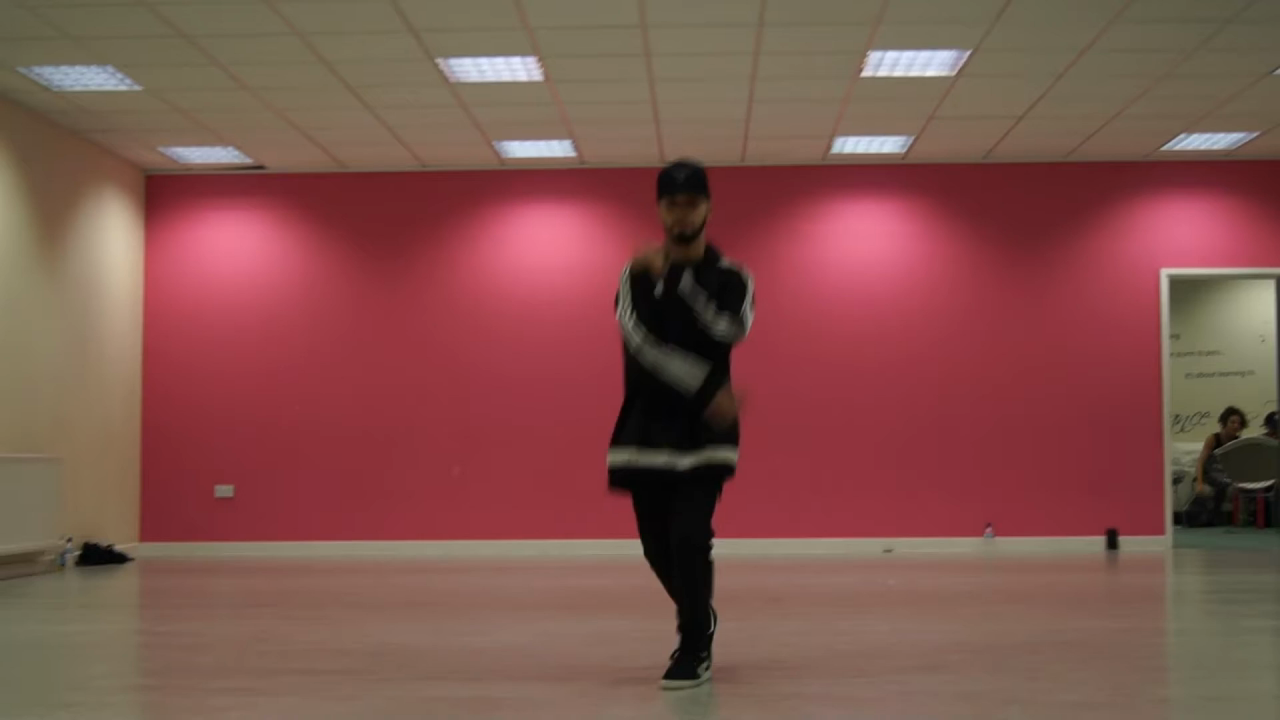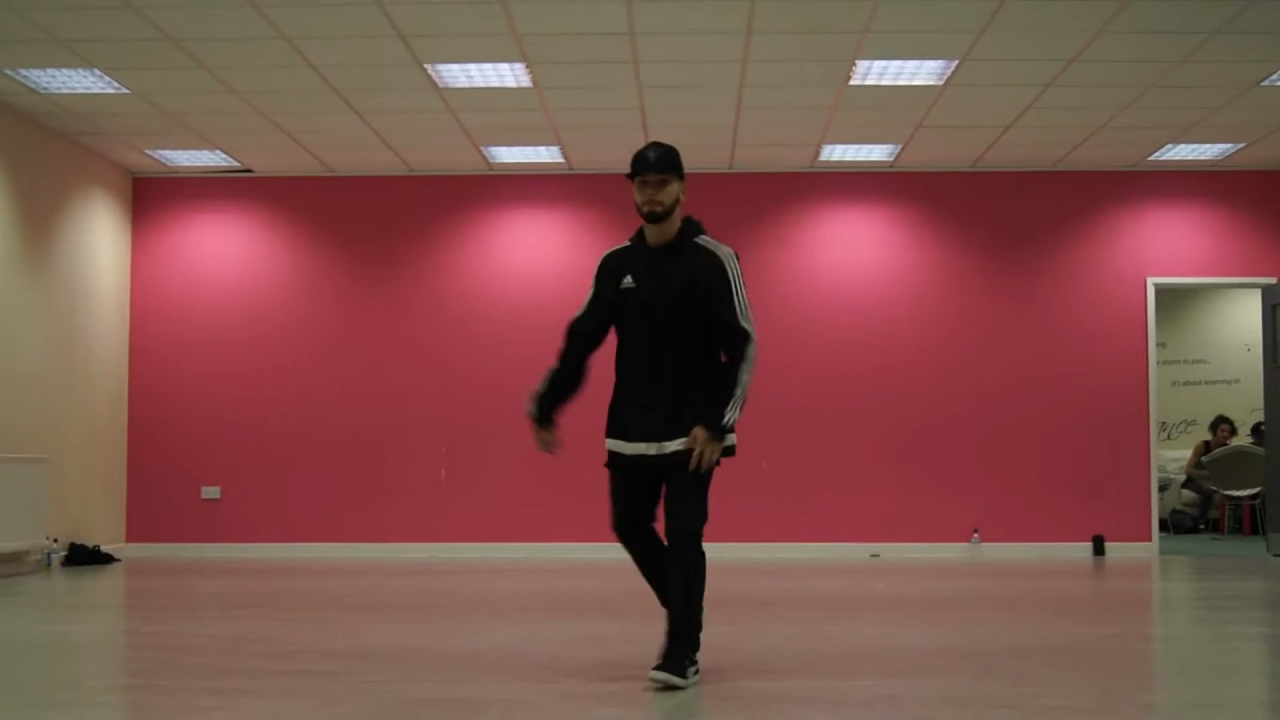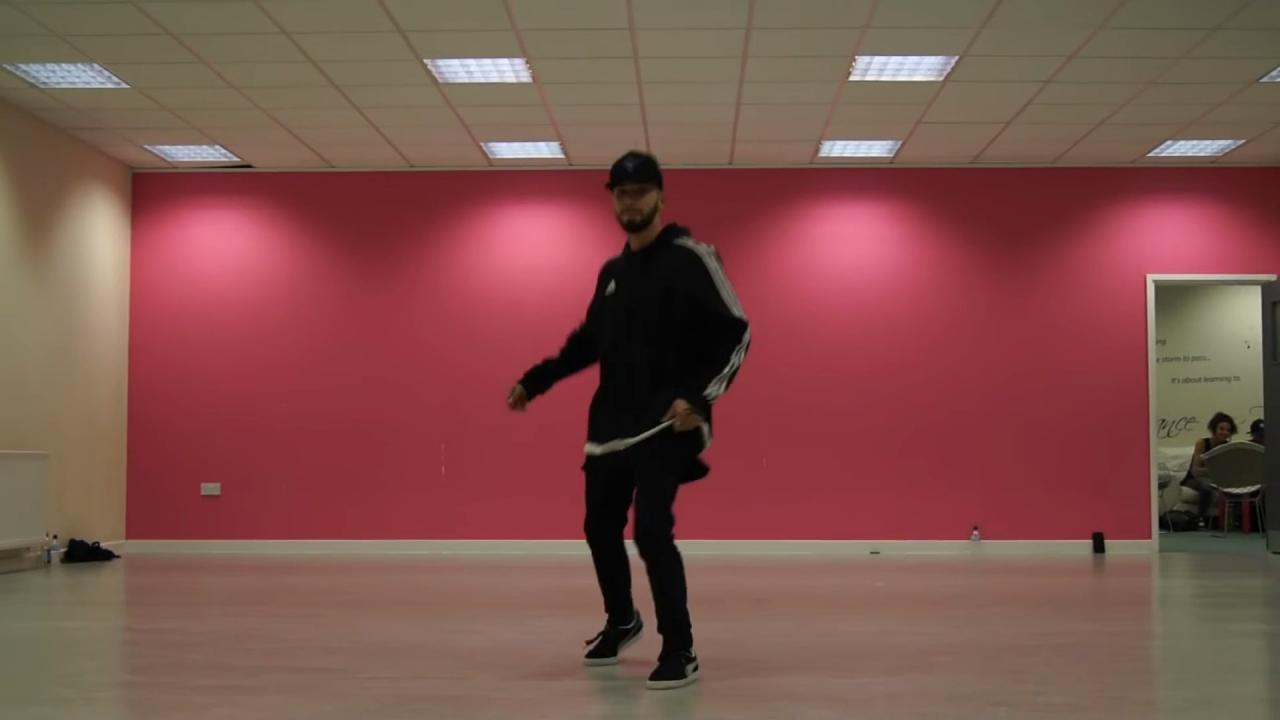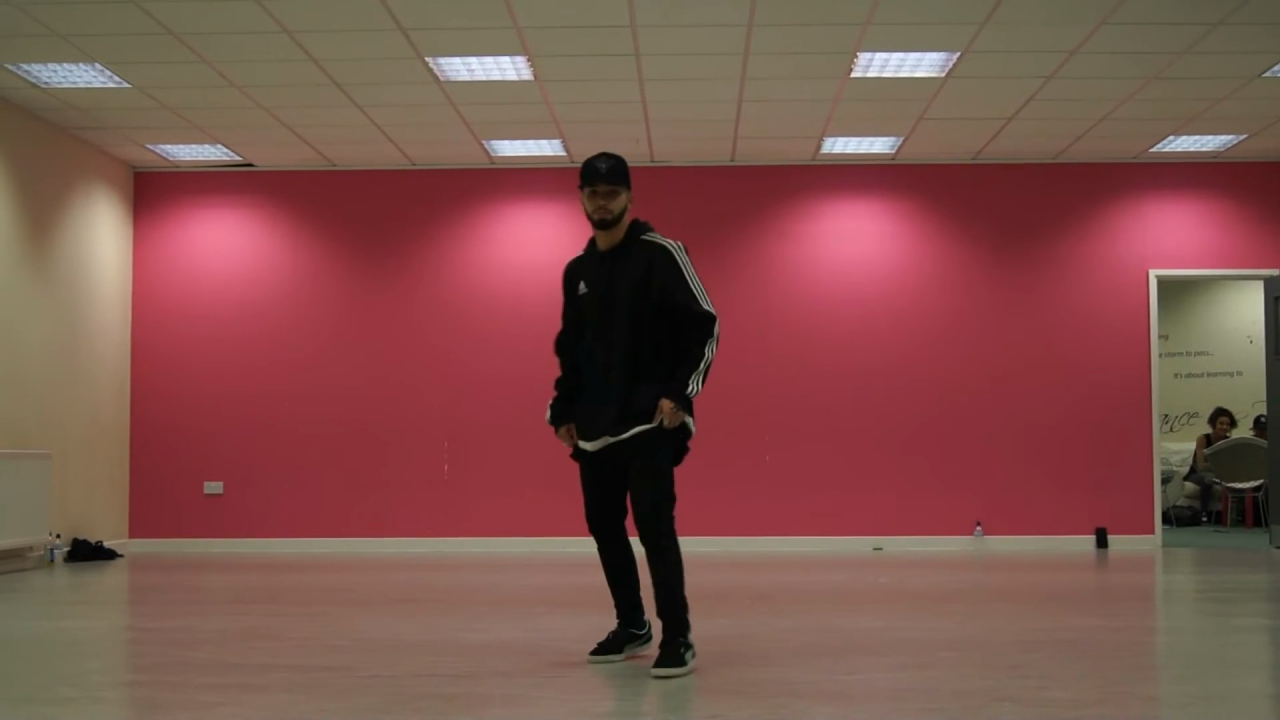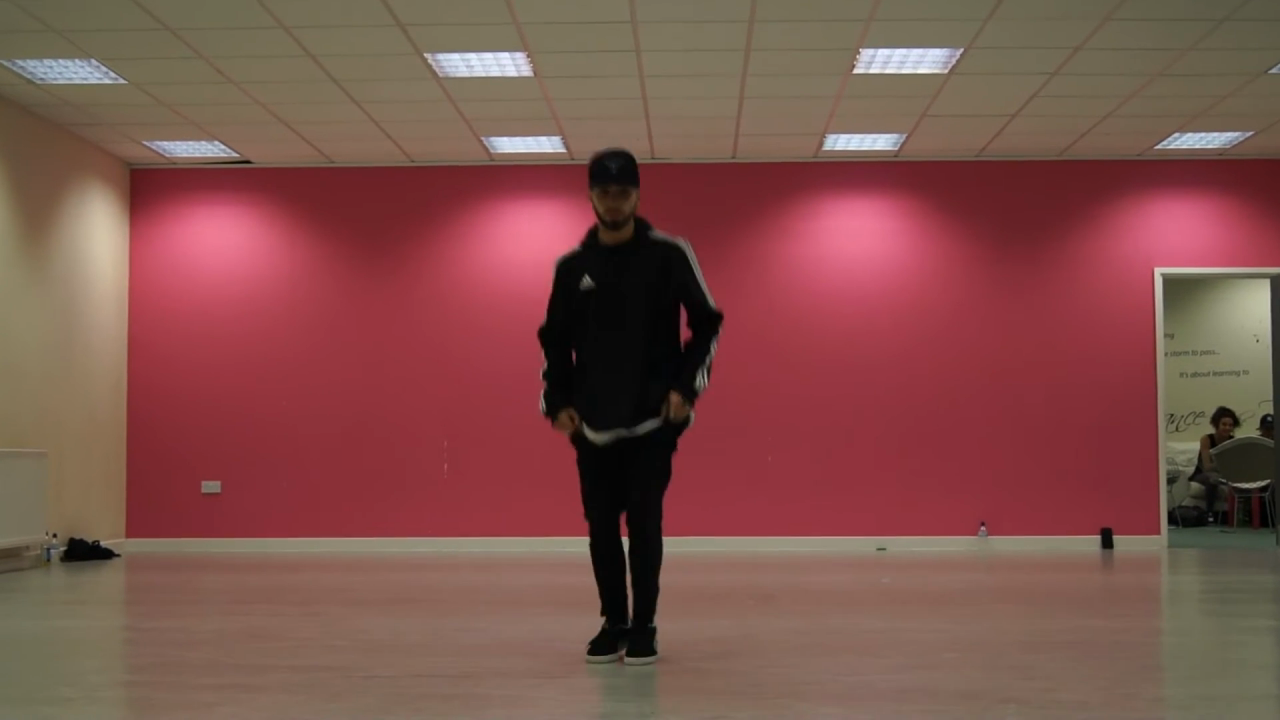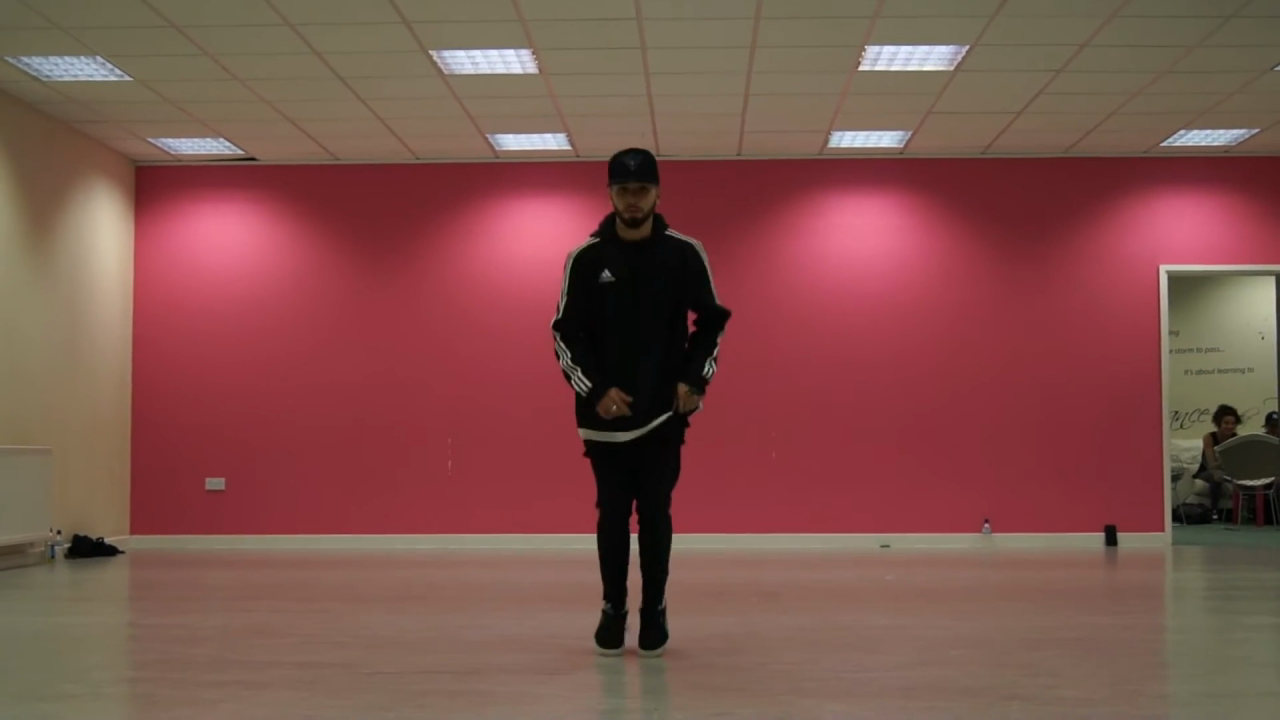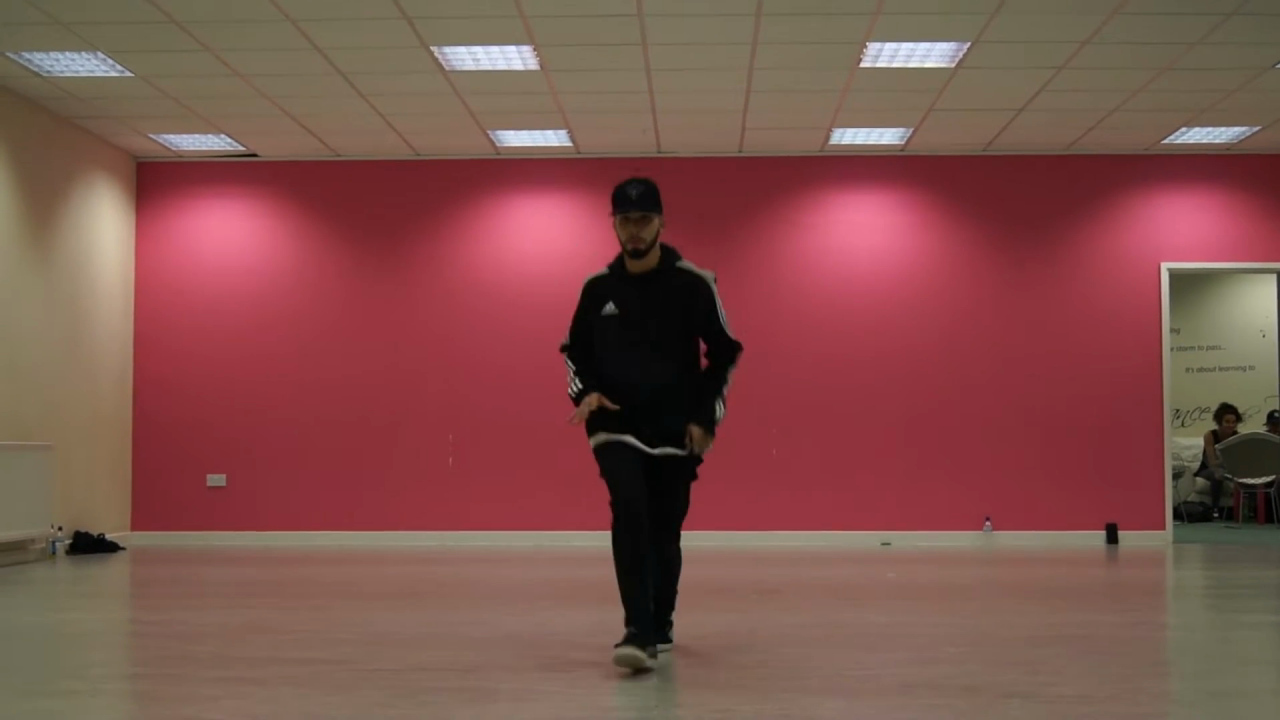
dt=0.3s
person 1, frame 1
left shoulder: (733, 279)
right shoulder: (636, 275)
left elbow: (725, 333)
right elbow: (640, 343)
left wrist: (677, 276)
right wrist: (706, 390)
left hip: (704, 440)
right hip: (644, 438)
left knee: (689, 540)
right knee: (658, 545)
left ankle: (694, 649)
right ankle: (699, 620)
person 1, frame 2
left shoulder: (713, 259)
right shoulder: (615, 264)
left elbow: (741, 347)
right elbow: (582, 341)
left wrist: (716, 424)
right wrist: (545, 407)
left hip: (691, 428)
right hip: (632, 428)
left knee: (683, 534)
right knee: (628, 527)
left ankle: (684, 651)
right ankle: (682, 614)
person 1, frame 3
left shoulder: (692, 257)
right shoulder: (612, 272)
left elbow: (735, 334)
right elbow: (587, 343)
left wrist: (700, 395)
right wrist: (534, 381)
left hip: (667, 425)
right hip: (610, 426)
left knee: (651, 530)
right knee: (600, 528)
left ankle: (679, 651)
right ankle: (622, 620)
person 1, frame 4
left shoulder: (662, 254)
right shoulder: (577, 270)
left elbow: (704, 326)
left wrist: (679, 395)
right wrist: (561, 410)
left hip: (651, 418)
right hip: (596, 424)
left knee: (653, 519)
right knee: (602, 523)
left ankle: (677, 638)
right ankle: (631, 624)
person 1, frame 5
left shoulder: (671, 255)
right shoulder: (572, 266)
left elbow: (707, 324)
right elbow: (554, 341)
left wrist: (686, 387)
right wrist: (557, 404)
left hip: (654, 417)
right hip: (593, 421)
left knee: (644, 520)
right knee: (602, 522)
left ankle: (642, 626)
right ankle: (614, 623)
person 1, frame 6
left shoulder: (685, 254)
right shoulder: (585, 259)
left elbow: (712, 321)
right elbow: (564, 334)
left wrist: (694, 378)
right wrist: (594, 390)
left hip: (663, 409)
right hip: (607, 412)
left knee: (654, 509)
right knee: (613, 512)
left ankle: (653, 611)
right ankle: (614, 608)
person 1, frame 7
left shoulder: (694, 283)
right shoulder: (596, 289)
left elbow: (725, 354)
right elbow: (575, 351)
left wrist: (706, 416)
right wrist: (585, 391)
left hip: (676, 434)
right hip: (616, 431)
left knee: (664, 532)
right knee: (628, 514)
left ankle: (660, 622)
right ankle: (637, 630)
